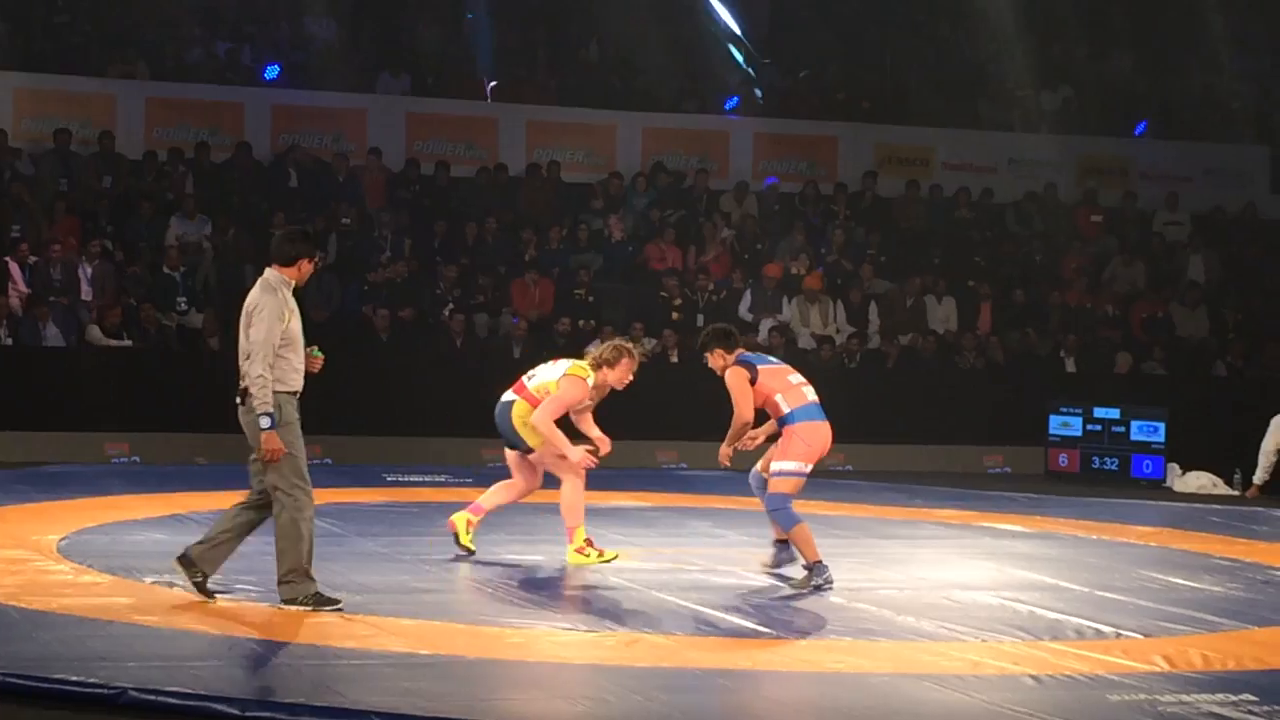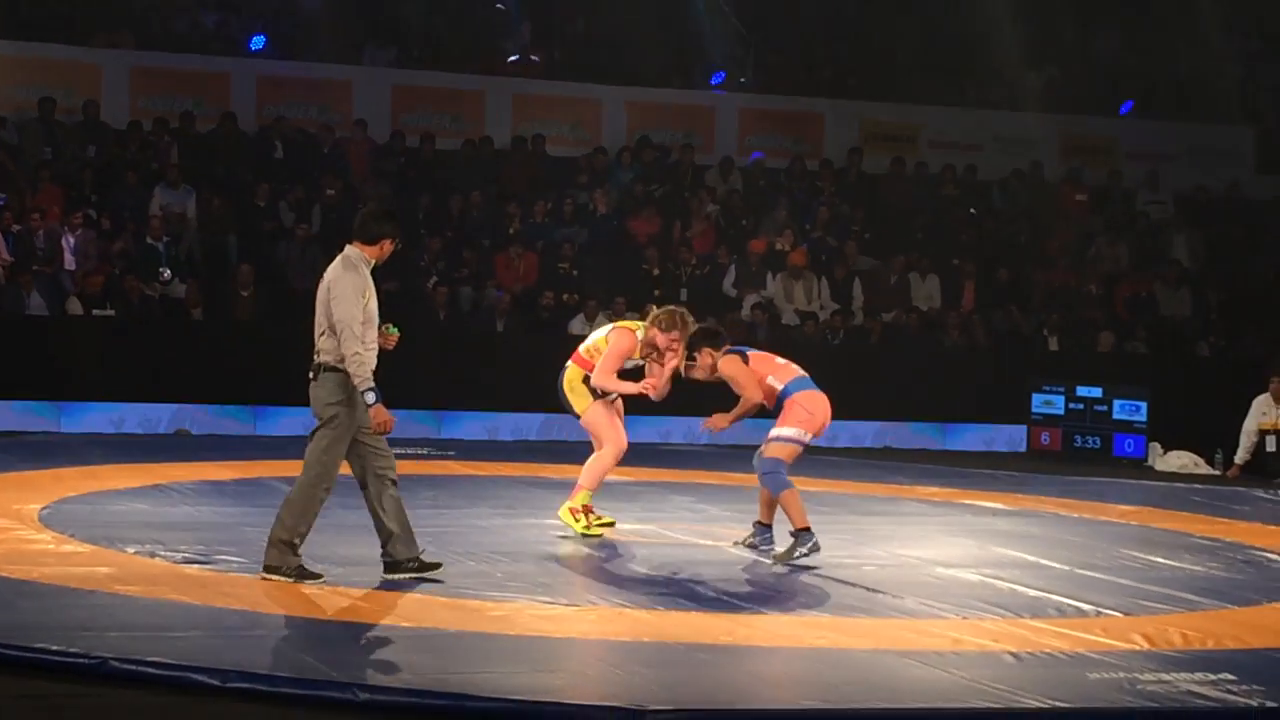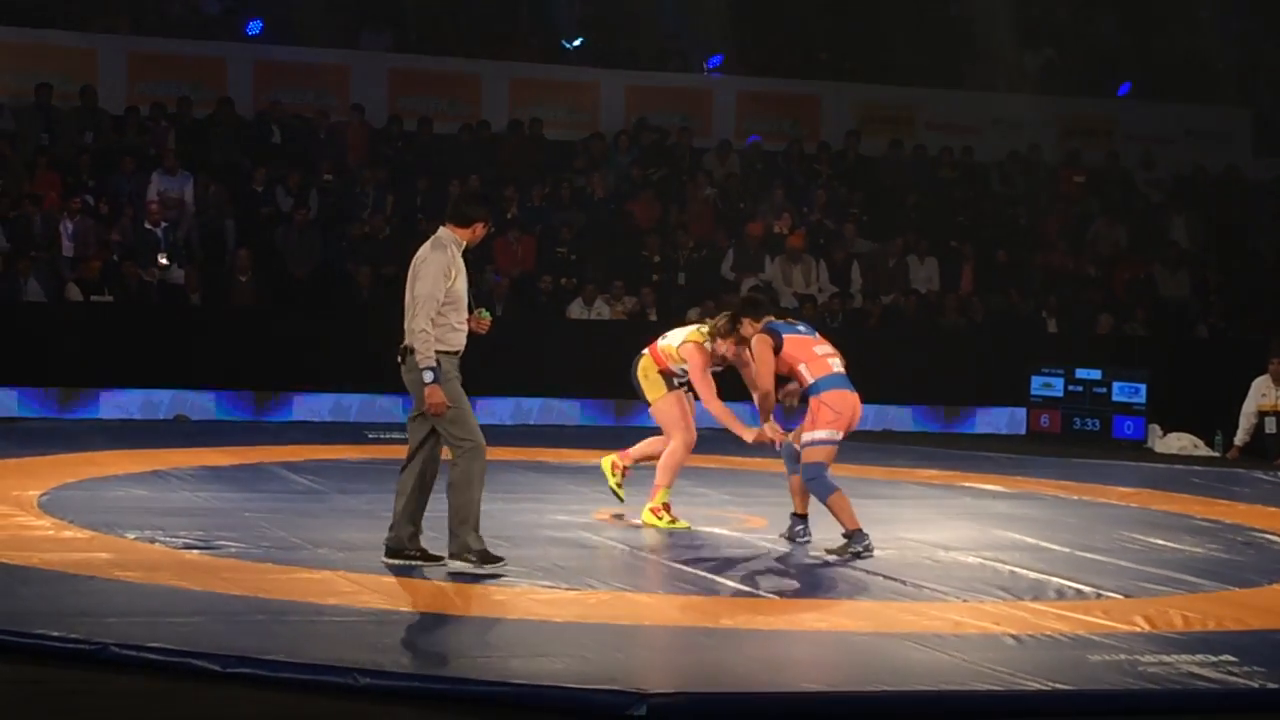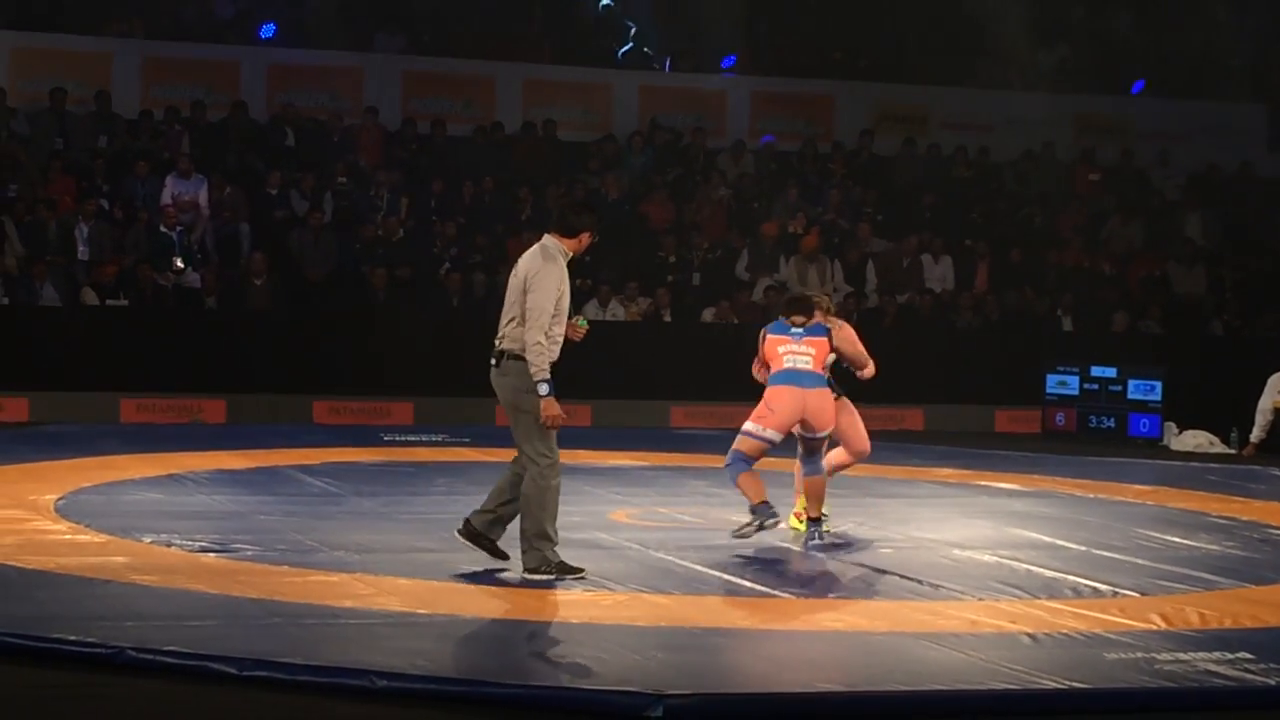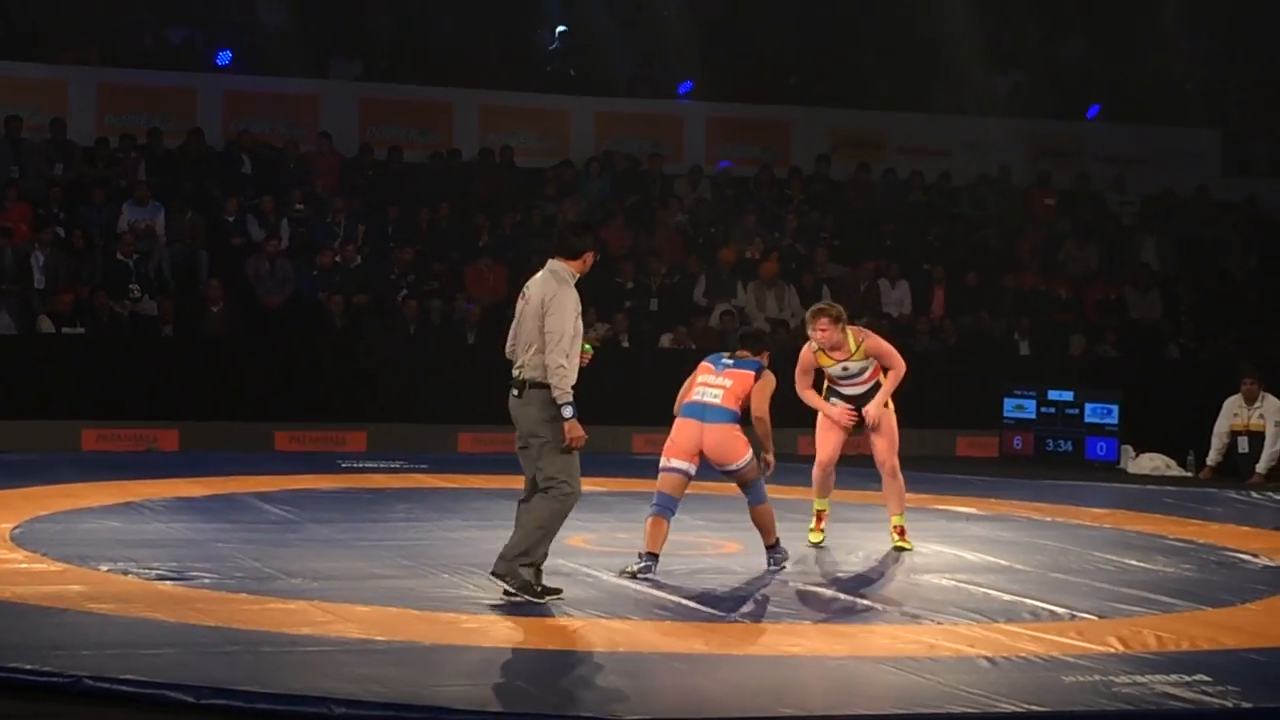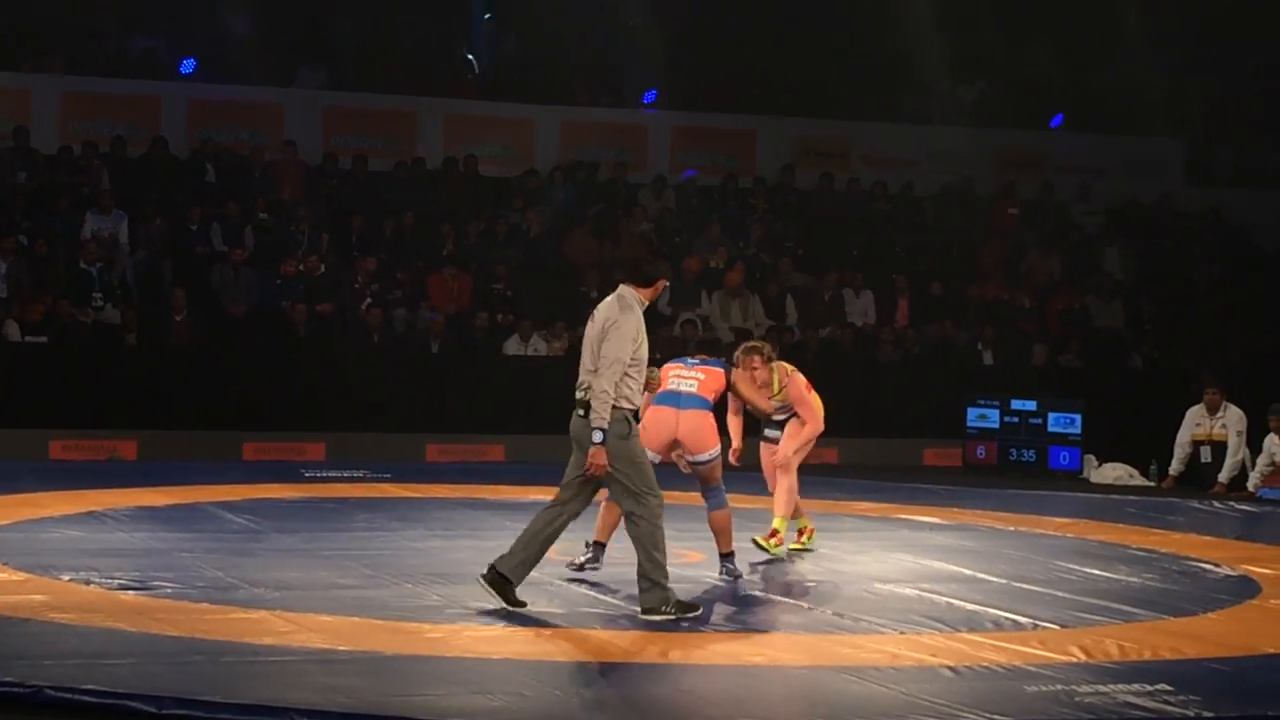
dt=0.5s
person 1, frame 1
left shoulder: (276, 292)
right shoulder: (271, 297)
right elbow: (258, 367)
left wrist: (301, 361)
right wrist: (267, 427)
left hip: (277, 406)
right hip: (273, 407)
left knee: (265, 496)
right knee: (294, 496)
left ankle: (199, 557)
right ankle: (297, 588)
person 1, frame 2
left shoulder: (354, 270)
right shoulder: (348, 274)
right elbow: (349, 345)
left wrist: (377, 339)
right wrist: (373, 401)
left hip: (350, 386)
right hip: (340, 385)
left knee: (380, 470)
right knee: (320, 473)
left ankle: (401, 556)
right ankle: (280, 557)
person 1, frame 3
left shoulder: (448, 253)
right shoulder: (438, 255)
right elbow: (421, 323)
left wrist: (465, 323)
right wrist: (432, 381)
left hip: (438, 365)
right hip: (433, 366)
left knee: (423, 456)
right knee: (469, 447)
left ankle: (402, 542)
right ankle: (464, 544)
person 1, frame 4
left shoulder: (539, 256)
right shoulder: (548, 268)
right elbow: (534, 337)
left wrist: (561, 328)
right wrist: (546, 394)
left hip: (514, 367)
right hip: (520, 369)
left knee: (533, 458)
right knee: (543, 463)
left ankle: (482, 524)
right ankle: (539, 558)
person 1, frame 5
left shoulder: (536, 284)
right shoulder: (563, 291)
left elbow: (513, 348)
right elbow: (556, 361)
left wrist: (571, 355)
right wrist: (570, 415)
left hip: (526, 395)
right hip: (543, 398)
left knee: (541, 489)
right knee: (563, 488)
left ankle: (525, 575)
right ankle: (512, 566)
person 1, frame 6
left shoulder: (610, 306)
right shoulder: (626, 316)
right elbow: (605, 382)
left wrist: (637, 380)
right wrist: (599, 443)
left hip: (588, 418)
right hip: (612, 422)
left knee: (568, 503)
right knee: (646, 505)
left ankle: (504, 573)
right ankle: (656, 599)
person 2, frame 1
left shoulder: (735, 372)
right shoulder: (763, 361)
left elbow: (744, 417)
left wrist: (728, 445)
right wrist: (763, 433)
left hip: (802, 432)
right hip: (816, 426)
left knee: (777, 505)
right knee: (760, 476)
left ankle: (819, 571)
right ankle: (783, 547)
person 2, frame 2
left shoulder: (727, 362)
right shoulder: (743, 355)
left elbow: (753, 397)
right elbow: (708, 374)
left wrist: (727, 419)
left hip: (803, 404)
right hip: (815, 402)
left knee: (771, 471)
right knee: (765, 460)
left ankle: (804, 536)
right ankle: (763, 533)
person 2, frame 3
left shoulder: (761, 338)
right shoulder: (800, 327)
left elbow: (765, 388)
left wrist: (766, 422)
left hip: (829, 400)
right hip: (849, 398)
left knee: (814, 477)
right knee: (792, 449)
left ankle: (858, 538)
right ankle: (799, 524)
person 2, frame 4
left shoulder: (769, 331)
right shoulder: (827, 334)
left elbow: (762, 368)
left hip: (782, 395)
right hip: (820, 396)
left knee: (736, 463)
right knee: (812, 459)
left ankle: (763, 509)
right ankle: (815, 527)
person 2, frame 5
left shoulder: (708, 361)
right shoulder: (764, 374)
left elbow: (679, 407)
right elbow: (759, 414)
right wrist: (768, 451)
left hip: (685, 427)
right hip: (722, 432)
left knee: (663, 503)
right knee: (756, 489)
left ankle: (649, 560)
right ankle: (773, 552)
person 2, frame 6
left shoulder: (668, 366)
right shoulder: (728, 371)
left elbow: (644, 409)
right elbow: (765, 405)
left wrist: (670, 450)
left hip: (659, 416)
right hip: (698, 418)
right knee: (715, 494)
left ankle: (595, 551)
right ankle: (727, 563)
person 3, frame 1
left shoulder: (600, 385)
right shoulder: (579, 386)
left elbow: (581, 414)
right elbow: (540, 418)
left wrist: (597, 435)
right wrist: (570, 451)
left hip: (510, 411)
right hip: (520, 415)
left knee: (527, 483)
right knee: (574, 473)
left ankle: (466, 518)
right ankle: (579, 546)
person 3, frame 2
left shoulder: (658, 345)
right shoulder: (627, 337)
left elbow: (657, 394)
right elbow: (601, 377)
left wrist: (669, 370)
right wrist: (633, 388)
left hip: (601, 386)
right hip: (579, 381)
left knee: (606, 450)
right knee: (617, 445)
left ankle: (583, 507)
right ankle: (575, 506)
person 3, frame 3
left shoulder: (732, 347)
right shoulder: (696, 349)
left elbow: (755, 385)
right elbow: (710, 401)
right wrist: (744, 431)
left hip: (672, 374)
right hip: (651, 372)
left knee: (678, 439)
right knee: (684, 438)
left ankle: (619, 461)
right ankle: (656, 508)
person 3, frame 4
left shoulder: (841, 331)
left elbow: (865, 364)
right elbow: (760, 373)
left wrist: (867, 369)
left knee: (861, 449)
right ankle: (801, 510)
person 3, frame 5
left shoulder: (864, 340)
right shoulder: (810, 352)
left elbow: (898, 366)
right elbow: (803, 388)
left wrist: (878, 401)
right wrist: (830, 410)
left hip: (874, 394)
right hip: (836, 399)
left knee: (888, 463)
right knee: (824, 459)
left ankle: (898, 529)
right ankle: (819, 513)
person 3, frame 6
left shoulder: (789, 381)
left elbow: (817, 424)
right elbow: (734, 414)
left wrist: (790, 447)
right wrist: (735, 442)
left hip: (804, 414)
right hip: (774, 420)
left knee: (785, 466)
right knee: (776, 486)
left ankle: (777, 534)
right ankle: (804, 529)
